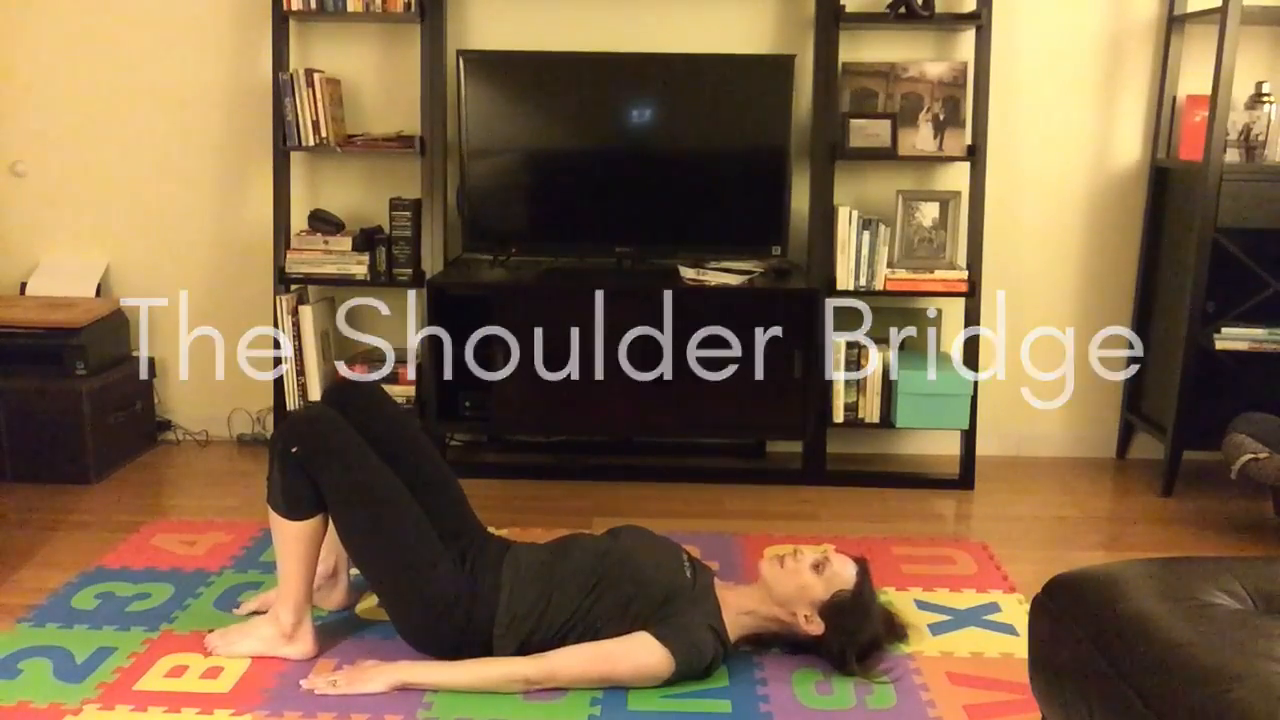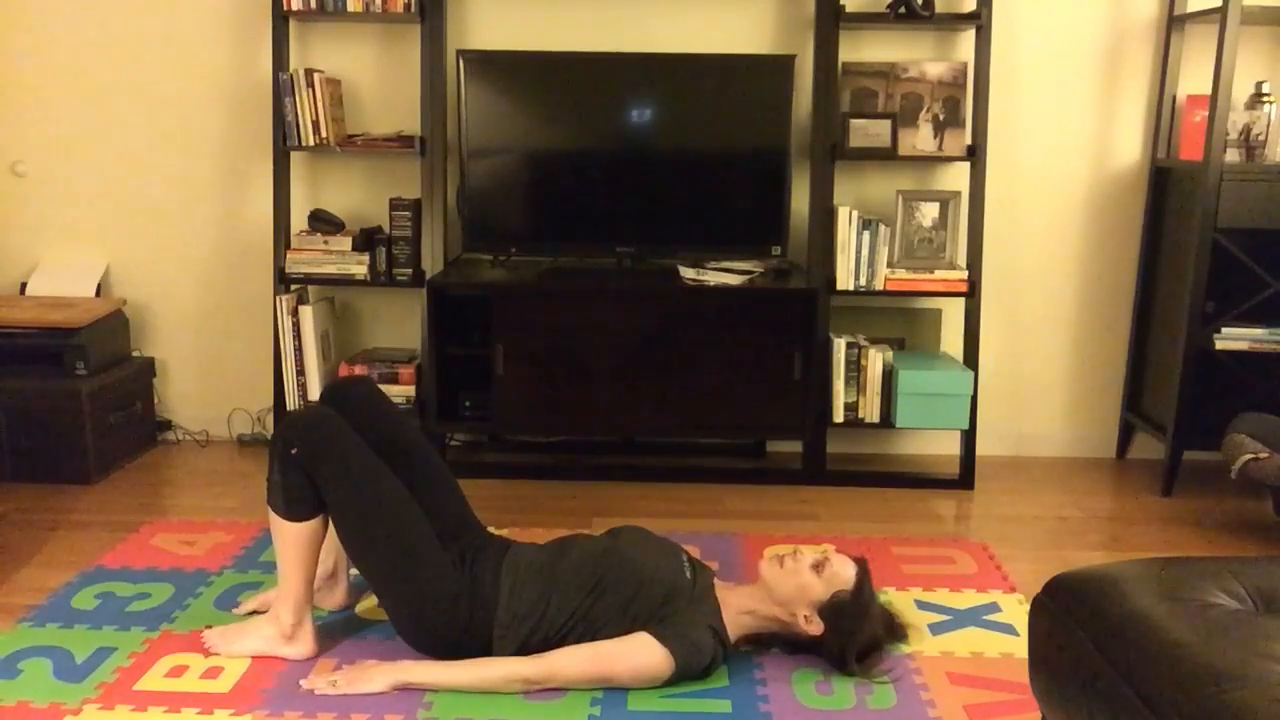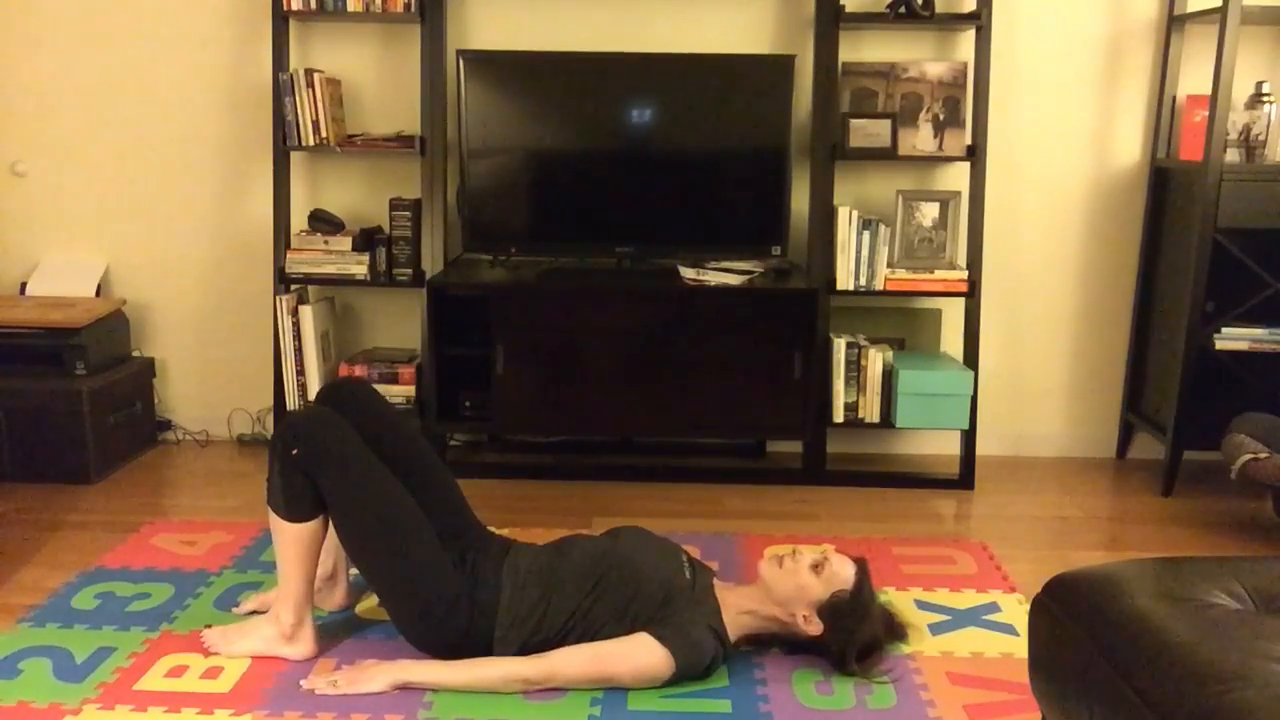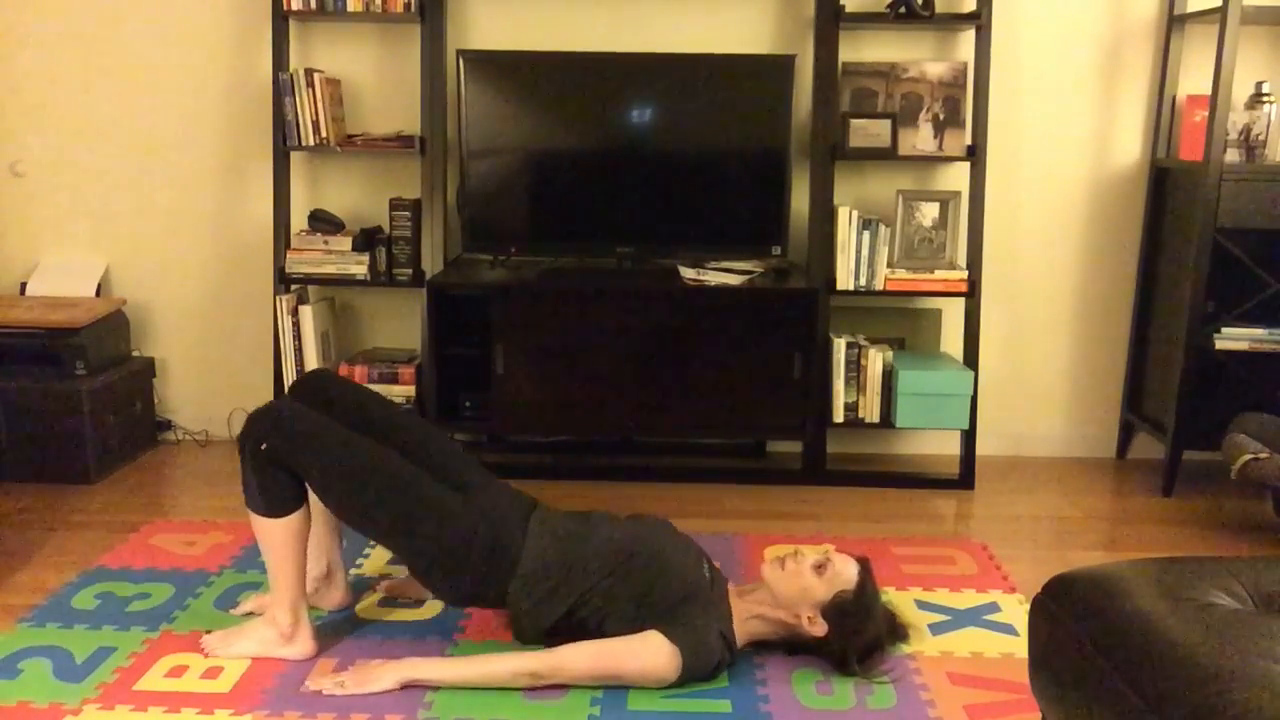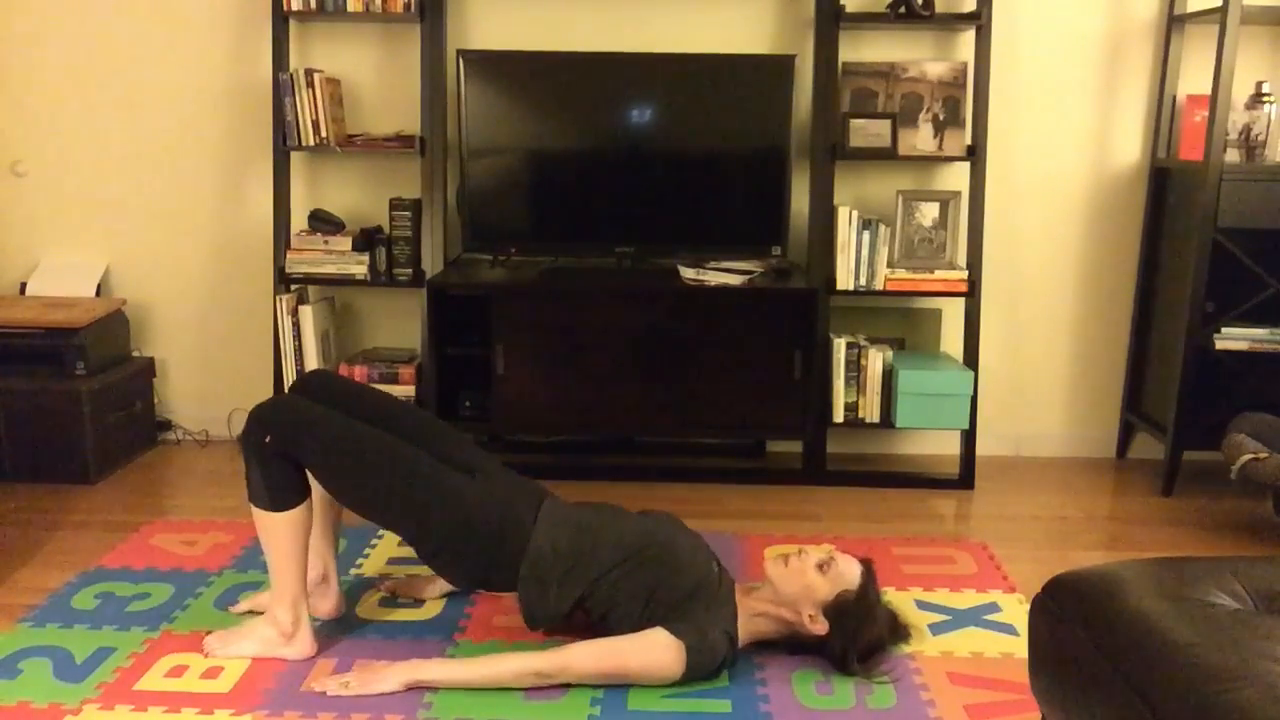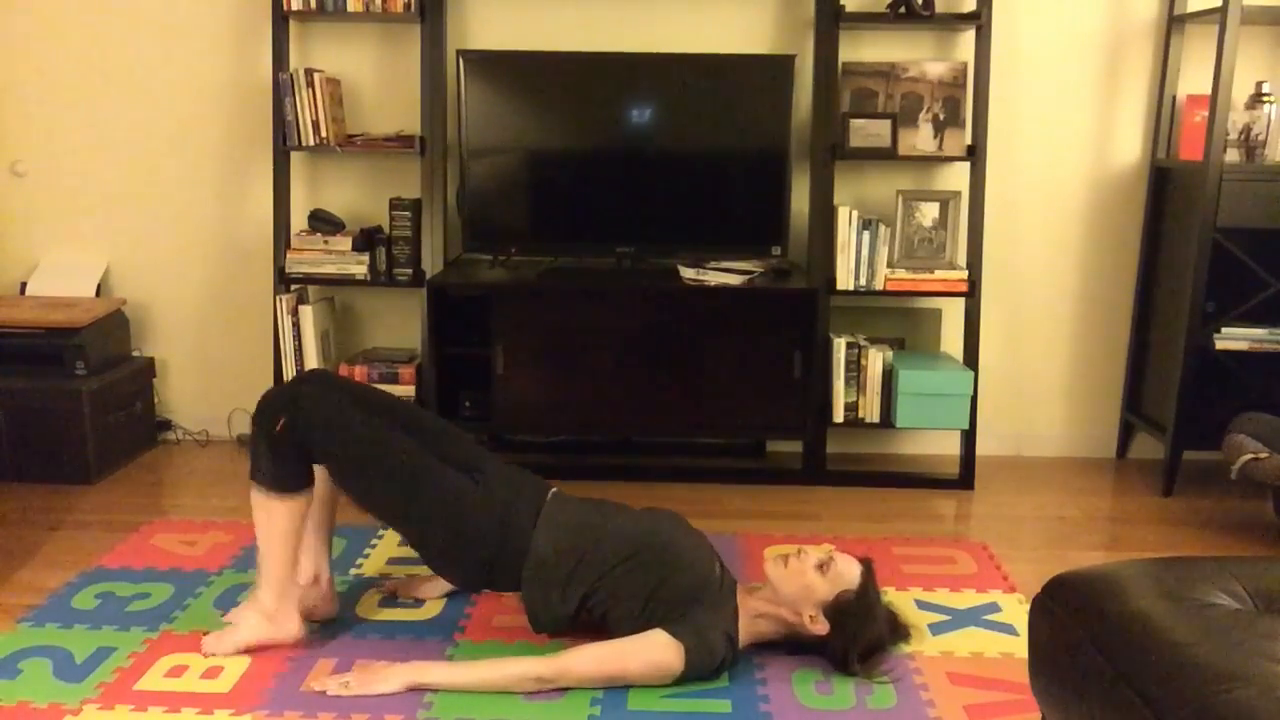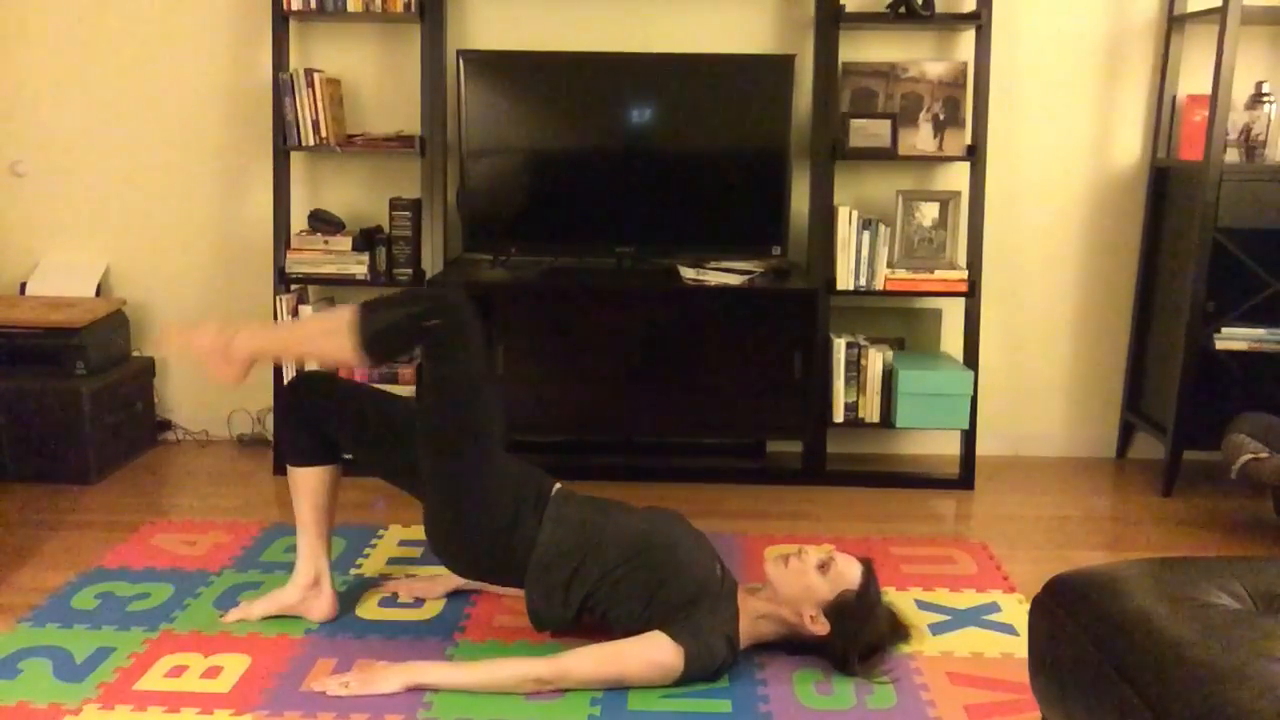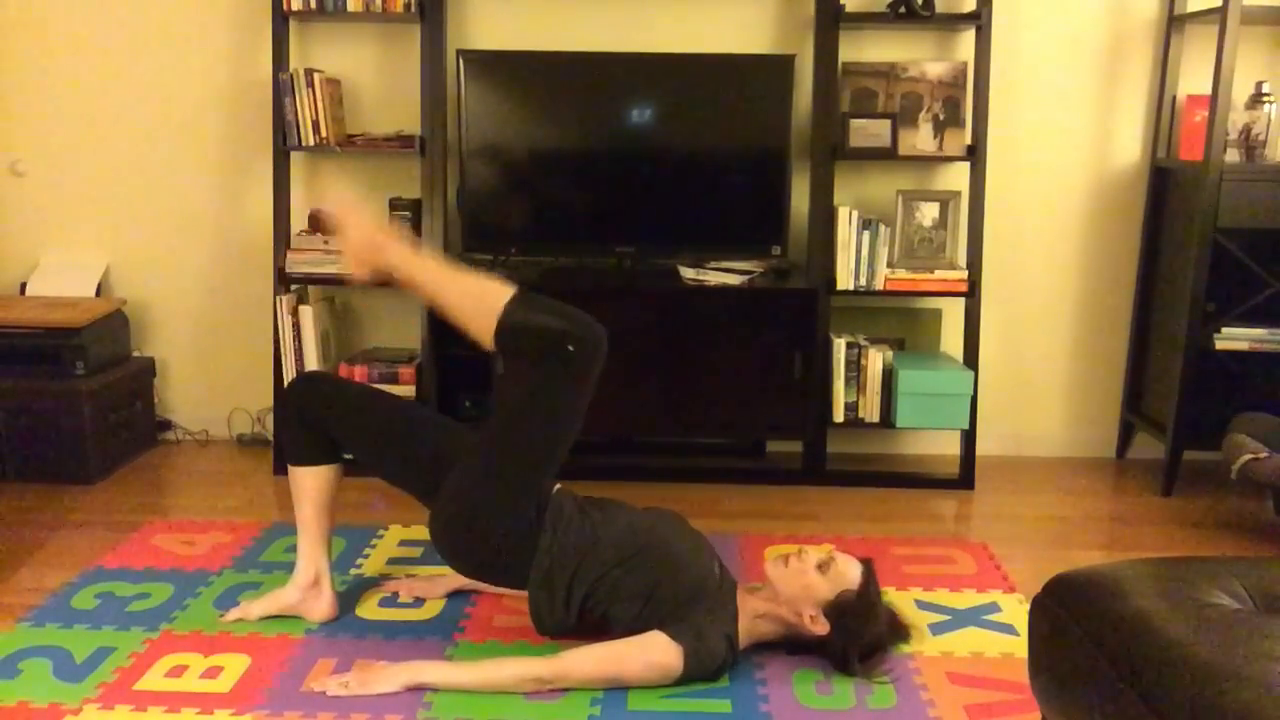
dt=0.4s
person 1, frame 1
left shoulder: (695, 642)
right shoulder: (699, 583)
left elbow: (536, 673)
left wrist: (397, 673)
left hip: (458, 608)
right hip: (485, 557)
left knee: (306, 434)
right knee: (350, 396)
left ankle: (288, 625)
right ankle: (330, 574)
person 1, frame 2
left shoulder: (695, 643)
right shoulder: (699, 585)
left elbow: (538, 674)
left wrist: (395, 676)
left hip: (456, 610)
right hip: (484, 557)
left knee: (304, 437)
right knee: (349, 397)
left ankle: (289, 628)
right ankle: (328, 577)
person 1, frame 3
left shoulder: (695, 643)
right shoulder: (700, 584)
left elbow: (537, 673)
left wrist: (396, 674)
left hip: (458, 608)
right hip: (487, 556)
left knee: (305, 437)
right knee: (345, 398)
left ankle: (289, 626)
right ankle: (328, 577)
person 1, frame 4
left shoulder: (701, 646)
right shoulder: (710, 587)
left elbow: (547, 670)
left wrist: (402, 671)
left hip: (481, 552)
right hip: (505, 519)
left knee: (270, 433)
right knee: (317, 391)
left ankle: (286, 630)
right ankle: (324, 577)
person 1, frame 5
left shoulder: (705, 642)
right shoulder: (716, 586)
left elbow: (553, 668)
right elbow: (612, 564)
left wrist: (411, 671)
left hip: (491, 534)
right hip: (516, 503)
left knee: (273, 427)
right knee: (316, 390)
left ankle: (286, 626)
right ankle: (318, 582)
person 1, frame 6
left shoulder: (709, 641)
right shoulder: (713, 582)
left elbow: (554, 673)
right elbow: (616, 562)
left wrist: (411, 674)
left hip: (494, 535)
right hip: (520, 500)
left knee: (287, 412)
right knee: (315, 391)
left ankle: (274, 609)
right ankle: (311, 580)
person 1, frame 7
left shoulder: (707, 644)
right shoulder: (715, 589)
left elbow: (555, 673)
left wrist: (412, 673)
left hip: (493, 529)
right hip: (531, 504)
left knee: (440, 311)
right knee: (312, 395)
left ankle: (249, 342)
right ankle: (311, 583)
person 1, frame 8
left shoulder: (708, 644)
right shoulder: (717, 592)
left elbow: (554, 672)
left wrist: (415, 674)
left hip: (495, 536)
right hip: (528, 518)
left knee: (573, 343)
right knee: (311, 396)
left ankle: (386, 252)
right ankle: (311, 584)
